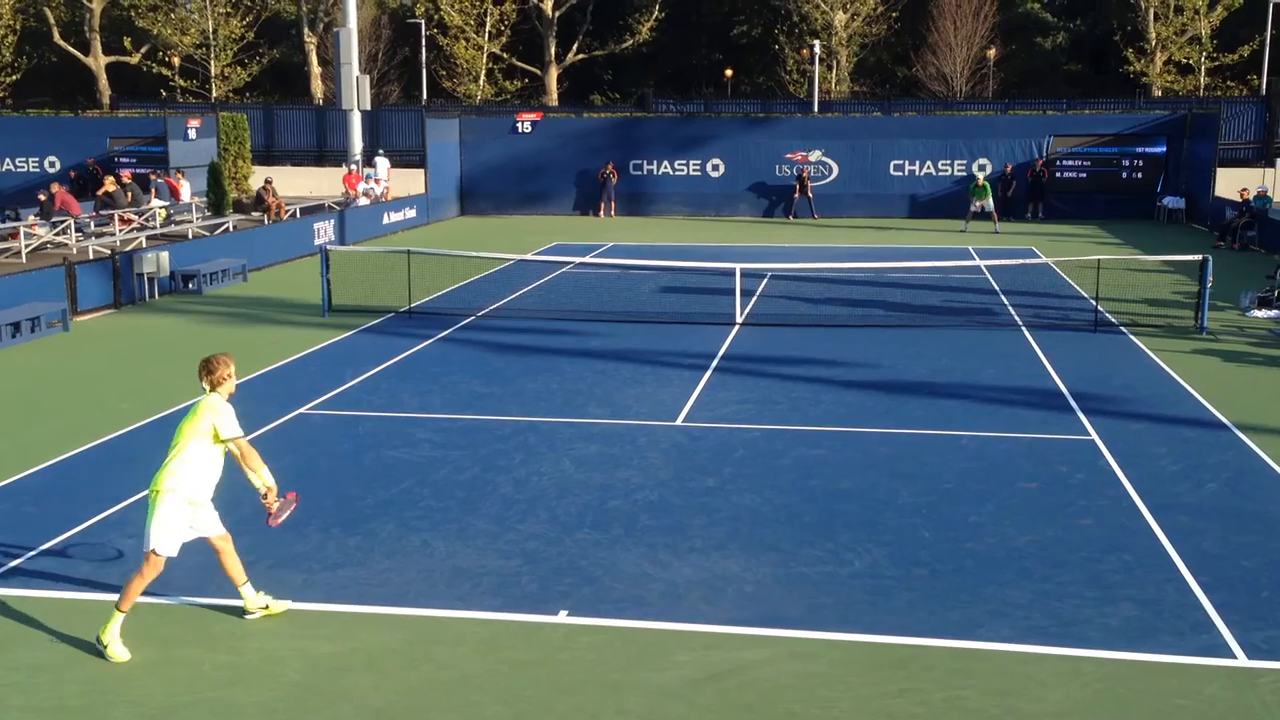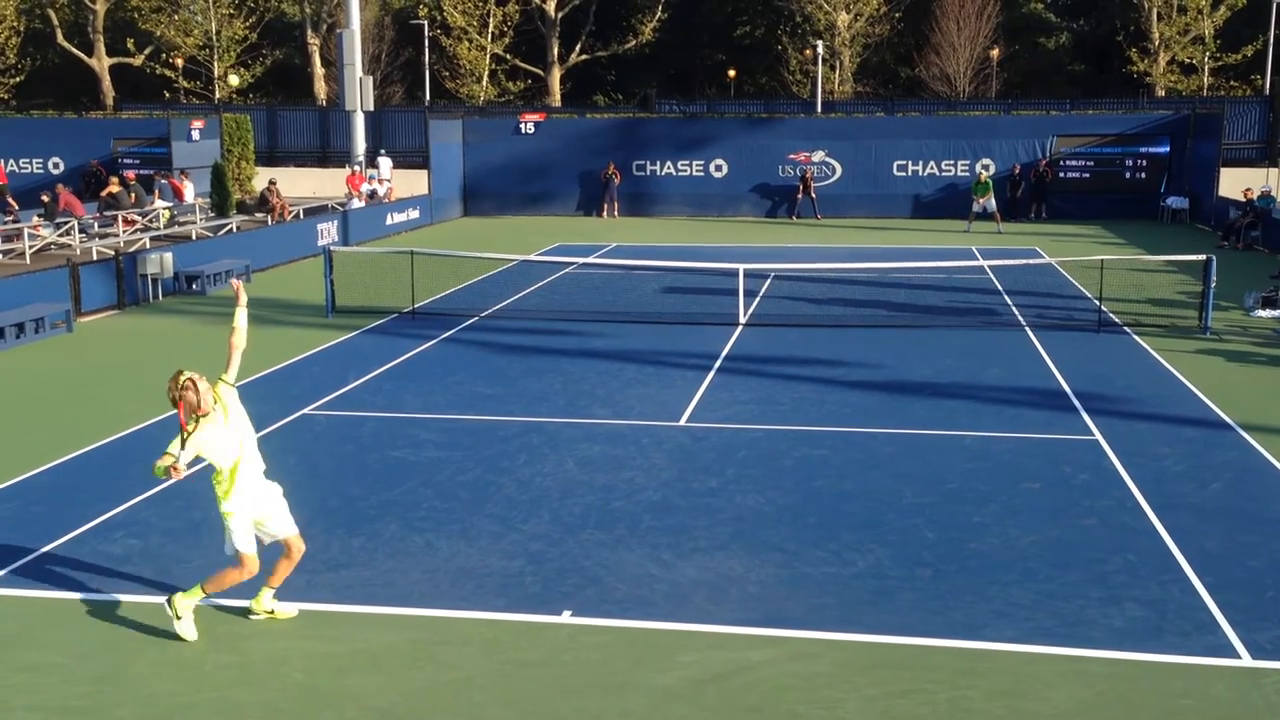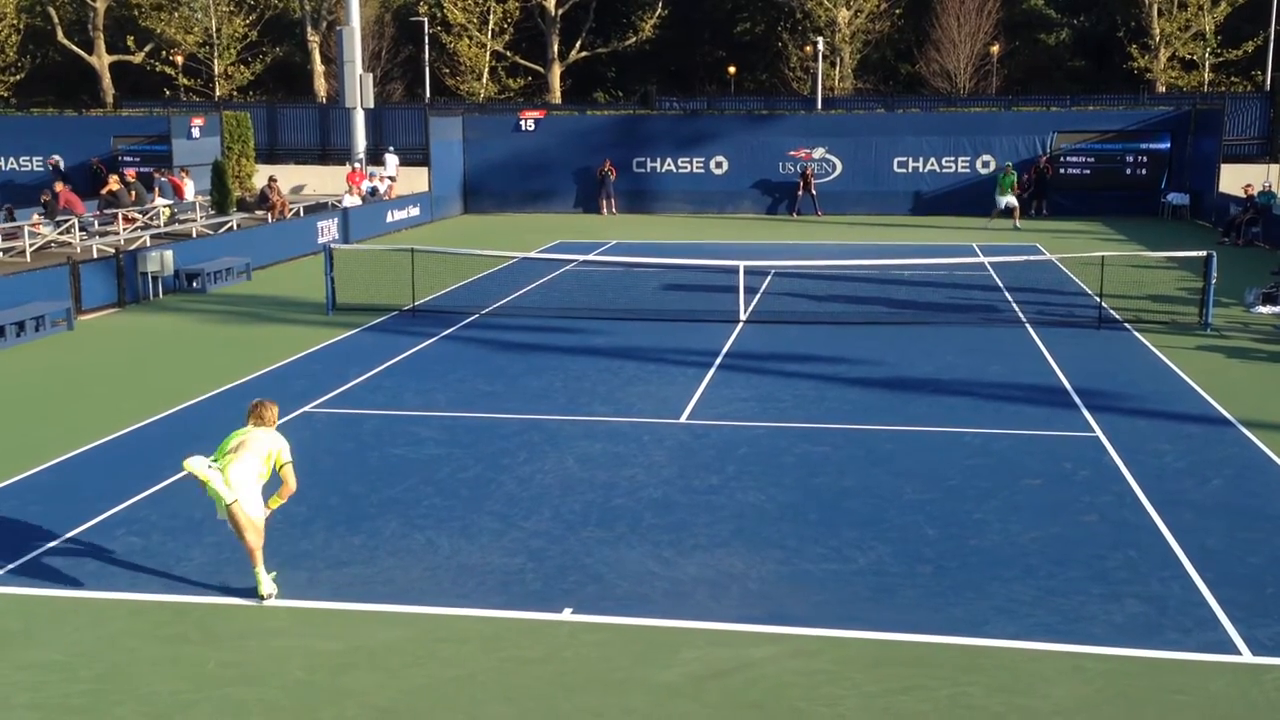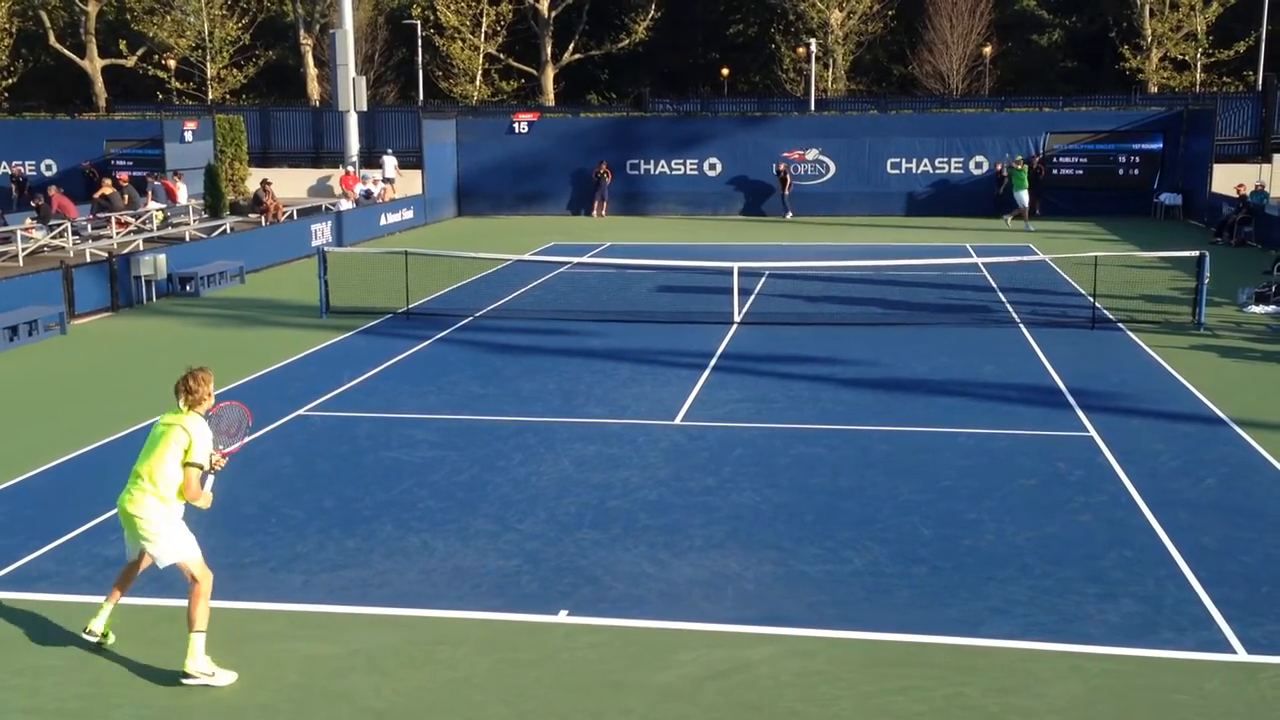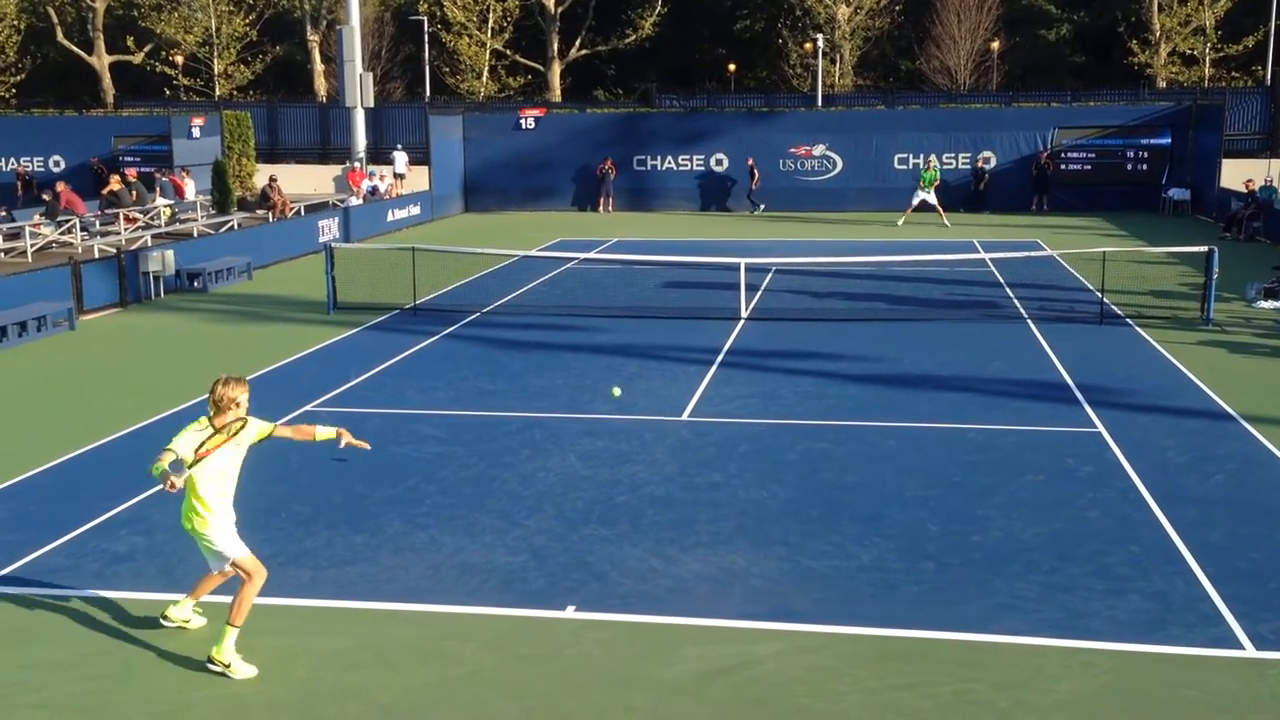
dt=1s
person 1, frame 1
left shoulder: (211, 406)
right shoulder: (219, 407)
left elbow: (239, 455)
right elbow: (247, 452)
left wrist: (262, 488)
right wrist: (270, 483)
left hip: (194, 495)
right hip: (173, 493)
left knee: (224, 541)
right knee: (153, 564)
left ankle: (253, 601)
right ankle: (110, 631)
person 1, frame 2
left shoulder: (224, 392)
right shoulder: (193, 433)
left elbow: (237, 345)
right elbow: (161, 465)
left wrist: (241, 304)
right wrist: (170, 468)
left hip: (262, 487)
right hip: (237, 499)
left knee: (296, 549)
right knee: (247, 567)
left ankle: (263, 601)
right ankle: (184, 602)
person 1, frame 3
left shoulder: (234, 435)
right shoulder: (278, 439)
left elbow: (213, 467)
right elbow: (290, 485)
right wrist: (270, 506)
left hip: (219, 476)
right hip: (243, 476)
right knee: (253, 537)
left ankle: (264, 582)
person 1, frame 4
left shoulder: (166, 419)
right shoulder: (200, 431)
right elbow: (189, 490)
left wrist: (204, 463)
right wrist: (203, 500)
left hip: (130, 503)
right hip: (156, 513)
left knee: (138, 562)
right knee: (202, 577)
left ankle: (98, 625)
right ankle: (196, 662)
person 1, frame 5
left shoulder: (247, 426)
right shoulder: (192, 434)
left elbow: (292, 431)
right elbow: (160, 462)
left wrist: (336, 432)
right wrist: (166, 475)
left hip: (221, 515)
right hip: (205, 520)
left knee: (227, 567)
right knee: (256, 574)
left ankle: (178, 611)
right ankle: (224, 653)
